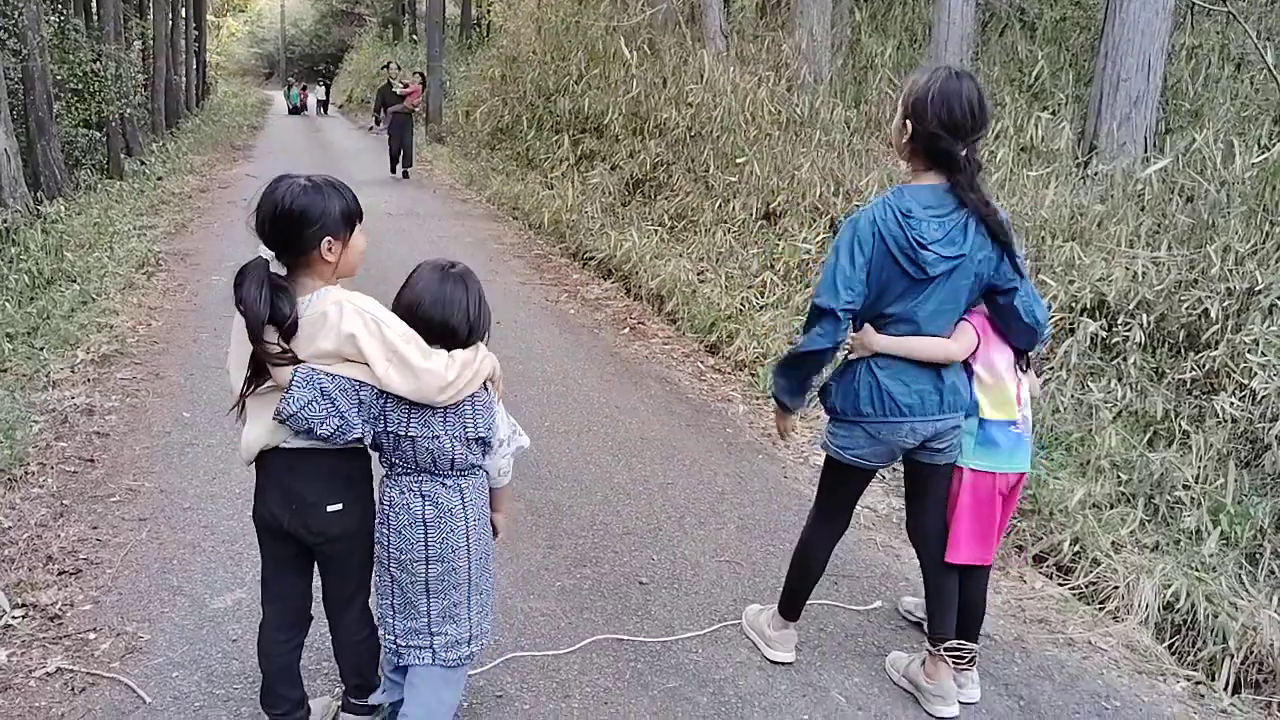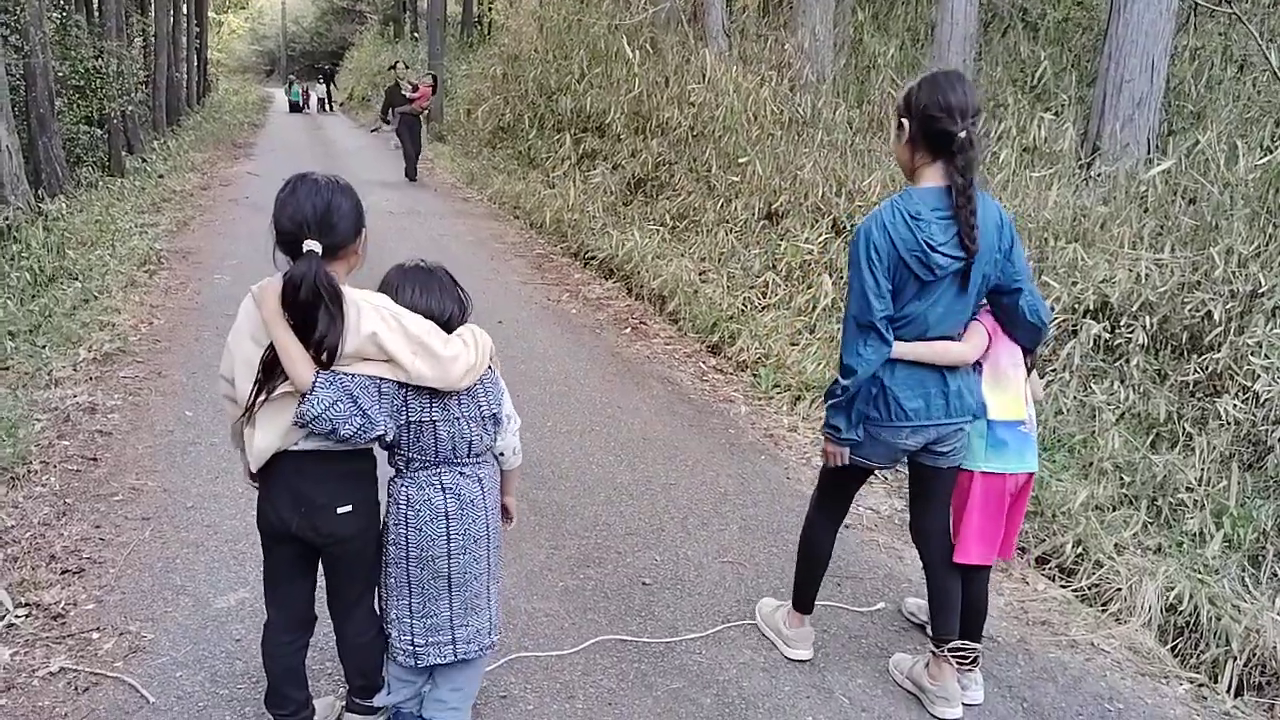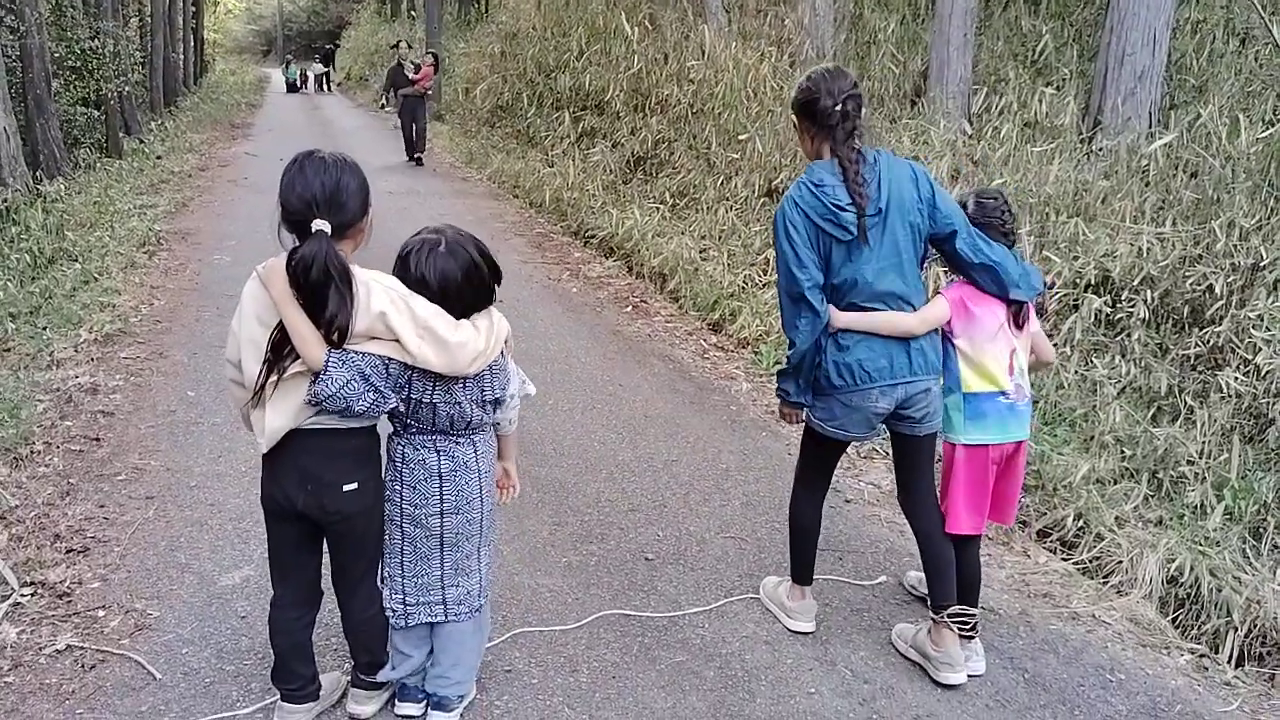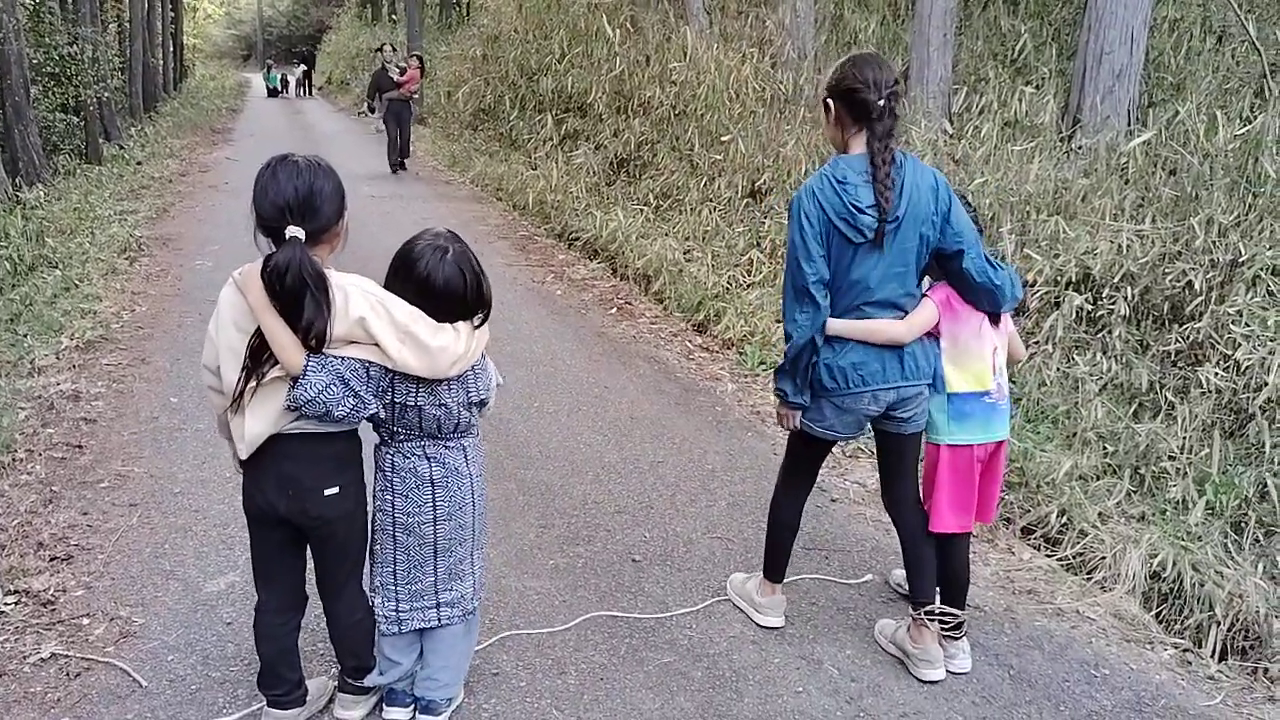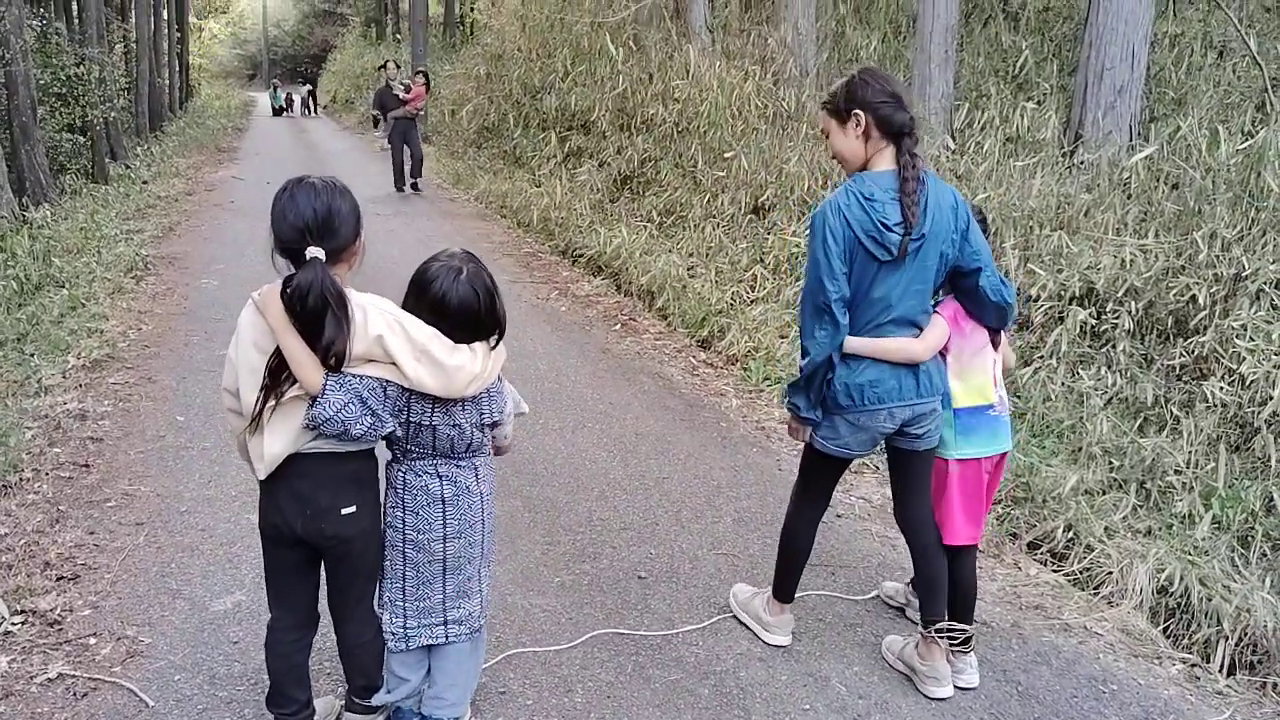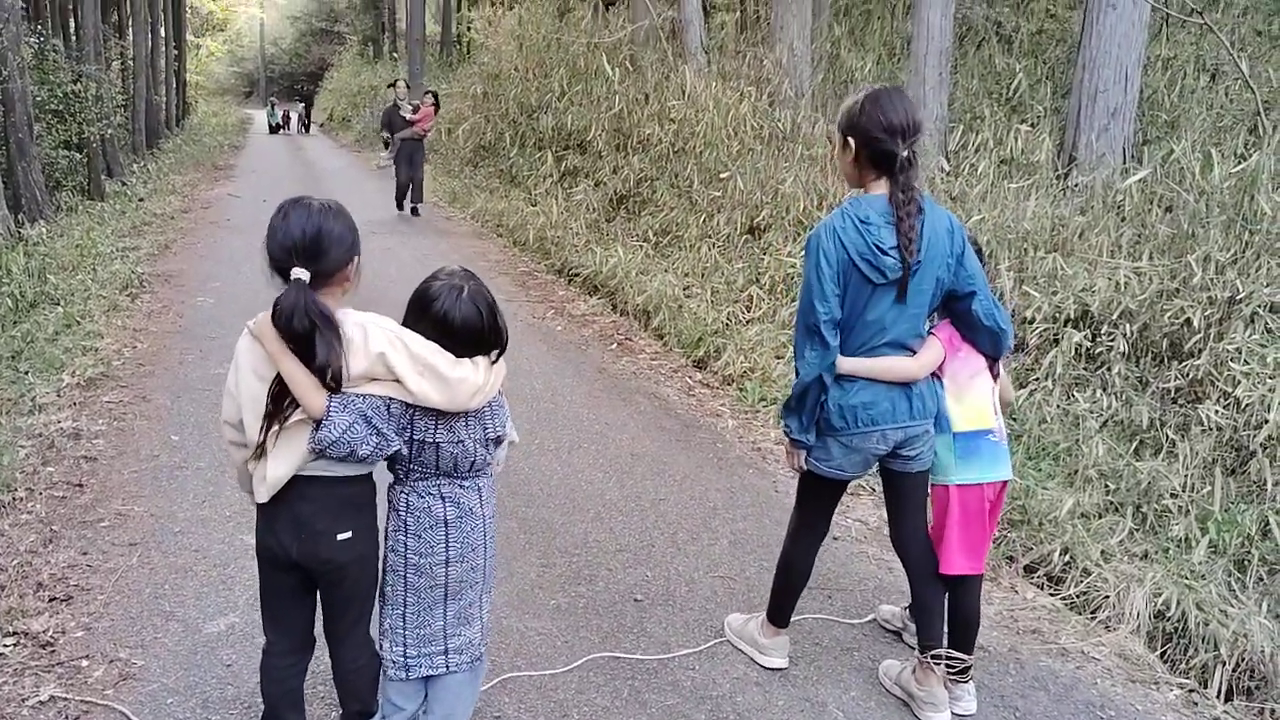
dt=0.5s
person 1, frame 1
left shoulder: (873, 222)
right shoulder: (985, 219)
left elbow: (830, 321)
right elbow: (1019, 310)
left wrist: (789, 389)
right wrist: (1024, 350)
left hip: (877, 403)
right hip: (944, 405)
left knee: (828, 518)
right knee: (931, 529)
left ankle: (782, 625)
person 1, frame 2
left shoulder: (882, 225)
right shoulder: (992, 219)
left elbow: (866, 338)
right elbow: (1025, 311)
left wrist: (842, 423)
right wrist: (1023, 350)
left hip: (888, 407)
right hip: (951, 408)
left knee: (826, 510)
right knee: (934, 530)
left ankle: (798, 622)
person 1, frame 3
left shoulder: (799, 204)
right shoulder: (909, 177)
left elbow: (804, 307)
right elbow: (969, 248)
left wrist: (792, 386)
right wrist: (1028, 286)
left hip: (848, 374)
right hip: (919, 368)
left knee: (811, 481)
right knee: (921, 496)
left ankle: (799, 595)
right ankle: (945, 637)
person 1, frame 4
left shoulder: (815, 196)
right shoulder: (930, 186)
left elbow: (806, 304)
right elbow: (975, 270)
left wrist: (791, 387)
right wrist: (1011, 293)
left hip: (840, 375)
right hip: (909, 372)
left knee: (795, 480)
right knee: (904, 494)
left ankle: (768, 592)
right ankle: (924, 633)
person 1, frame 5
left shoulder: (838, 211)
right shoulder: (946, 202)
left elbow: (824, 320)
right elbow: (989, 292)
left wrist: (804, 401)
right wrist: (1001, 320)
left hip: (855, 392)
right hip: (921, 388)
left knee: (809, 500)
right knee: (917, 511)
left ankle: (777, 609)
right ankle: (933, 653)
person 1, frame 6
left shoulder: (834, 233)
right shoulder: (942, 227)
left elbow: (817, 341)
right elbow: (983, 317)
left wrist: (799, 424)
right wrist: (996, 360)
left hip: (848, 414)
right hip: (914, 411)
left knee: (808, 524)
right knee: (914, 533)
left ankle: (772, 634)
person 2, frame 1
left shoulder: (256, 303)
right shoulder: (354, 317)
left elbow: (246, 382)
right elbow: (434, 378)
right wrist: (483, 360)
left hip: (273, 481)
right hip: (337, 485)
left knee: (281, 609)
right knee: (349, 606)
person 2, frame 2
left shoulder: (258, 305)
right shoulder: (370, 316)
left elbow: (233, 389)
right elbow: (454, 364)
left wrist: (255, 455)
right wrist: (478, 340)
left hip: (277, 485)
right hip: (344, 487)
left knee: (285, 611)
right knee: (355, 607)
person 2, frame 3
left shoulder: (261, 287)
right shoulder: (376, 296)
left elbow: (239, 373)
right elbow: (458, 349)
right wrist: (494, 325)
left hip: (282, 464)
right hip: (348, 464)
left knee: (291, 588)
right knee: (358, 583)
person 2, frame 4
left shoulder: (238, 293)
right shoulder: (354, 300)
left elbow: (216, 380)
right elbow: (441, 352)
right wrist: (475, 330)
left hip: (263, 469)
right hip: (330, 468)
left knee: (276, 593)
right knee: (344, 588)
person 2, frame 5
left shoulder: (257, 314)
right shoulder: (373, 320)
left elbow: (236, 402)
right elbow: (459, 372)
right wrist: (493, 351)
left hip: (280, 488)
right hip: (347, 488)
left knee: (288, 614)
right knee: (354, 609)
person 2, frame 6
left shoulder: (255, 339)
right shoulder: (373, 339)
left elbow: (236, 431)
right elbow: (462, 385)
right wrist: (494, 366)
left hip: (278, 514)
right hip: (345, 511)
left knee: (284, 640)
right knee: (350, 635)
person 3, frame 1
left shoulder: (377, 388)
right shoulder: (478, 398)
left elbow: (295, 382)
right elbow: (499, 466)
right wrist: (499, 511)
left hip: (400, 522)
right hip: (461, 525)
left knee: (403, 616)
right knee: (449, 634)
person 3, frame 2
left shoulder: (388, 386)
right shoulder: (484, 378)
left elbow: (312, 384)
right elbow: (508, 449)
left wrist: (273, 315)
right wrist: (508, 495)
left hip: (414, 517)
right hip: (475, 516)
left knee: (410, 613)
right knee: (468, 616)
person 3, frame 3
left shoulder: (397, 357)
right shoulder: (490, 355)
left elbow: (322, 362)
right elbow: (506, 417)
left wrist: (281, 292)
right wrist: (507, 461)
left hip: (410, 483)
right hip: (468, 484)
left knee: (408, 579)
right knee: (463, 583)
person 3, frame 4
left shoulder: (379, 364)
right shoulder: (473, 362)
left elbow: (302, 367)
left wrist: (257, 298)
left hip: (399, 489)
right hip: (457, 487)
left knee: (397, 584)
right knee: (453, 586)
person 3, frame 5
left shoulder: (395, 383)
right shoulder: (489, 384)
left elbow: (320, 386)
left wrist: (277, 317)
left hip: (411, 508)
right hip: (468, 509)
left knee: (407, 603)
right knee: (461, 604)
person 3, frame 6
left shoulder: (398, 402)
right shoulder: (491, 401)
left elbow: (323, 408)
right elbow: (494, 458)
left wrist: (274, 343)
left hip: (414, 530)
right hip: (470, 534)
left knee: (406, 628)
right knee: (461, 629)
person 4, frame 1
left shoulder: (976, 319)
left elbow: (953, 350)
right elbow: (1031, 387)
left wrist: (881, 343)
left hip: (982, 453)
right hip: (1014, 452)
left knee: (970, 557)
right knee: (972, 552)
left ankle: (963, 668)
person 4, frame 2
left shoulder: (983, 321)
left elbow: (964, 352)
right elbow: (1036, 390)
left wrist: (893, 348)
left hip: (988, 456)
right hip: (1019, 453)
left knee: (975, 555)
right knee: (974, 548)
left ankle: (967, 669)
person 4, frame 3
left shoulder: (958, 294)
right shoulder: (1018, 294)
left elbow: (914, 324)
right elbow: (1046, 355)
left wrist: (842, 319)
left hip: (974, 428)
right hip: (1013, 424)
left knee: (964, 529)
right knee: (967, 520)
left ankle: (966, 640)
person 4, frame 4
left shoulder: (944, 295)
left elbow: (902, 332)
right elbow: (1018, 353)
left wrist: (830, 325)
left hip: (957, 427)
right hip: (992, 420)
left knee: (951, 525)
right knee: (953, 518)
left ankle: (952, 638)
right ankle: (928, 575)
person 4, frame 5
left shoulder: (951, 310)
left elbow: (919, 350)
right elbow: (1007, 360)
left wrist: (845, 342)
left hip: (963, 440)
right hip: (992, 433)
left knee: (959, 540)
right knee: (943, 523)
left ankle: (960, 655)
right ankle: (922, 594)
person 4, frame 6
left shoulder: (946, 333)
left elbow: (914, 368)
right elbow: (1007, 395)
left wrist: (841, 363)
left hip: (963, 466)
right hip: (991, 460)
left knee: (963, 567)
right knee: (947, 551)
left ankle: (958, 681)
right ankle: (920, 617)
